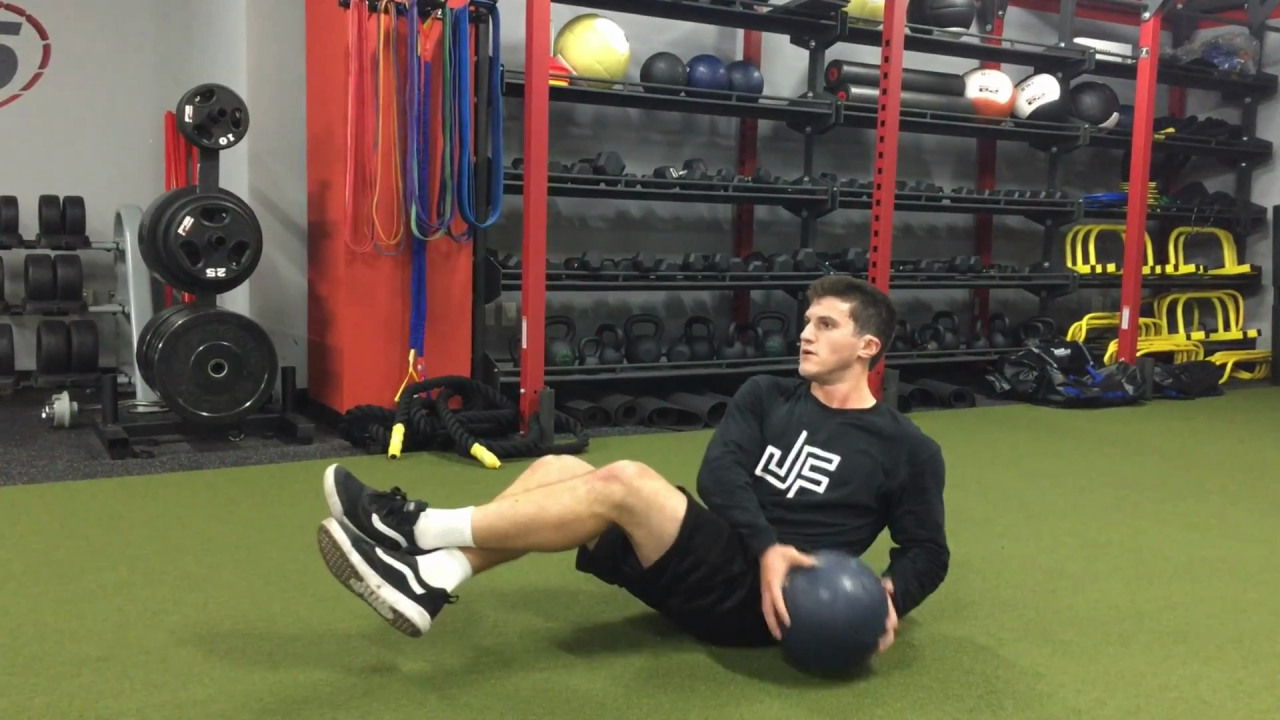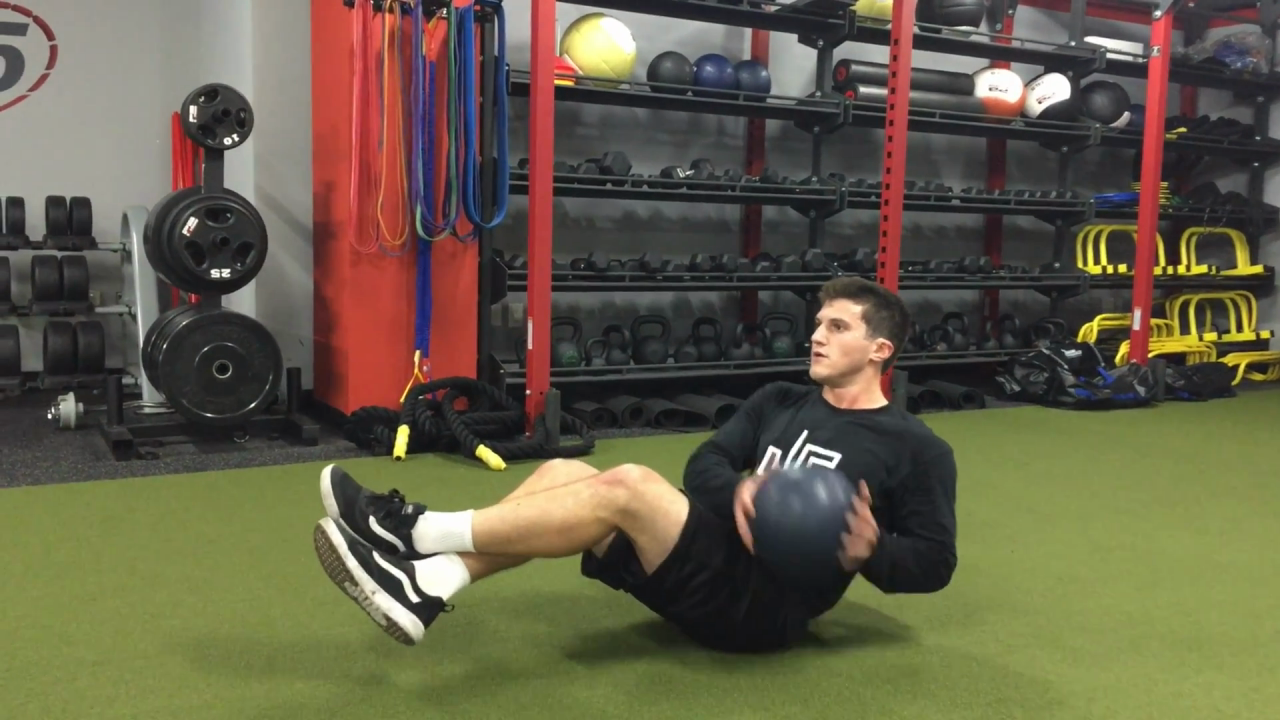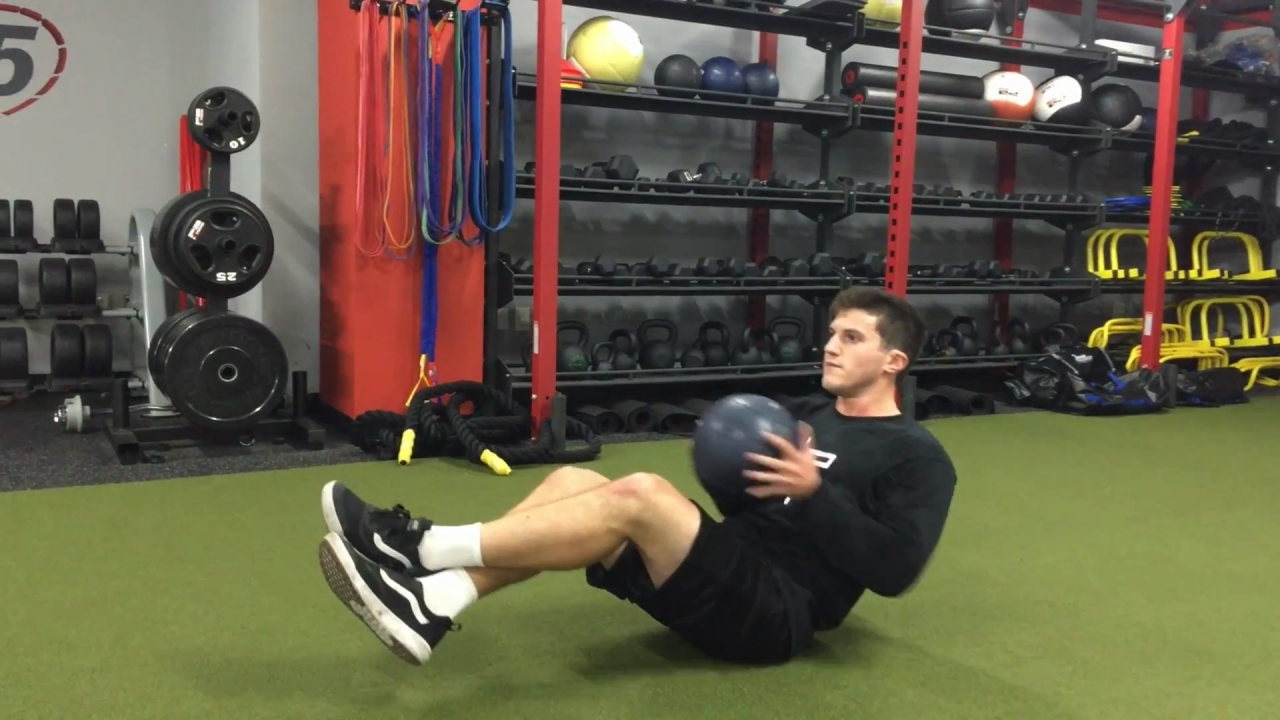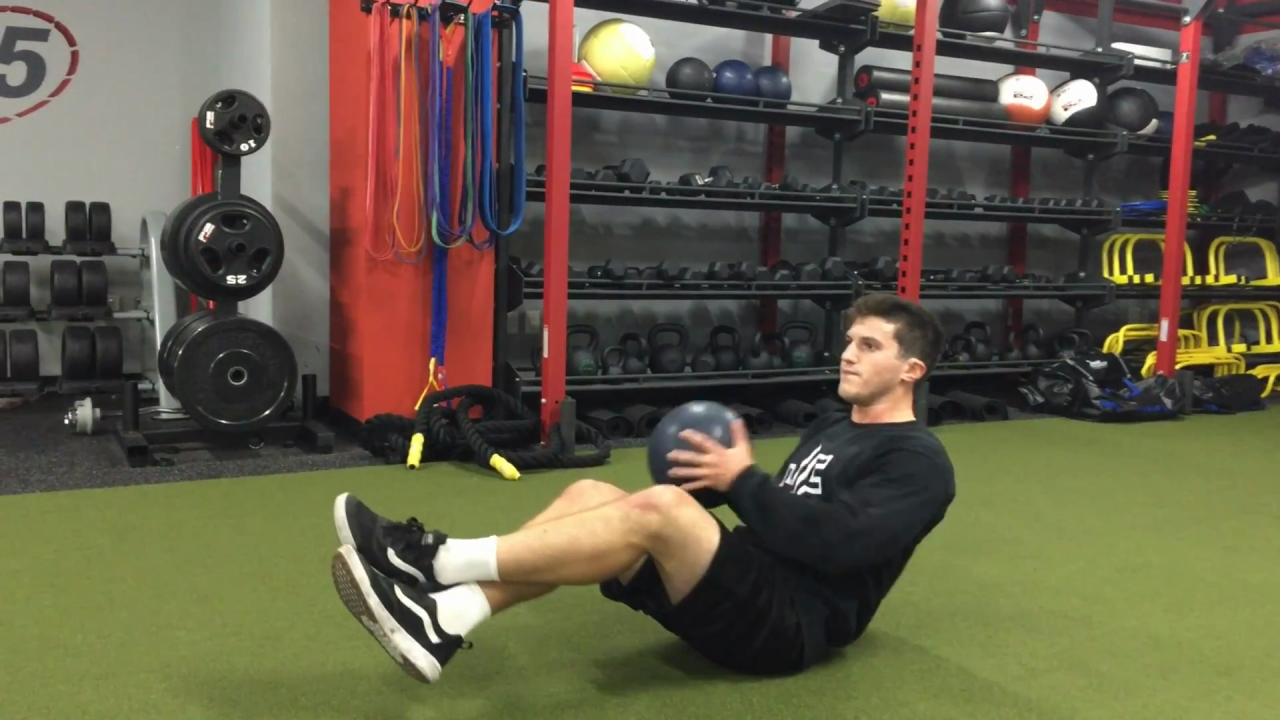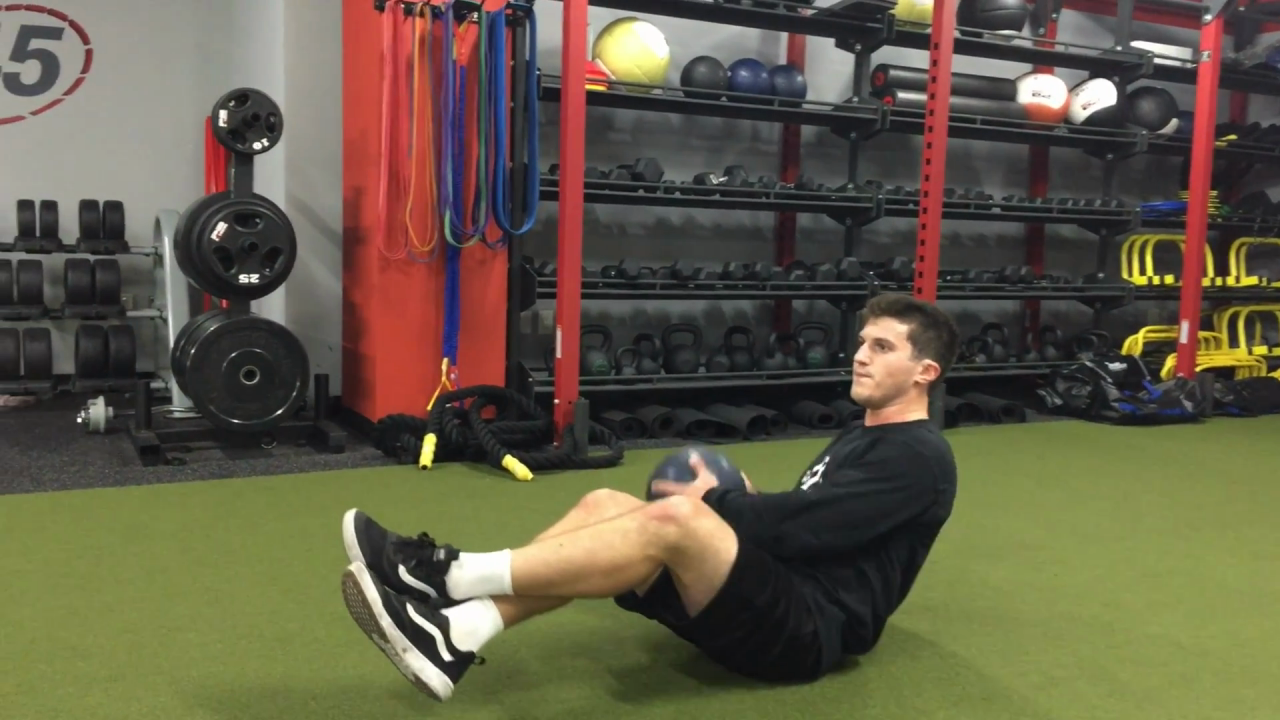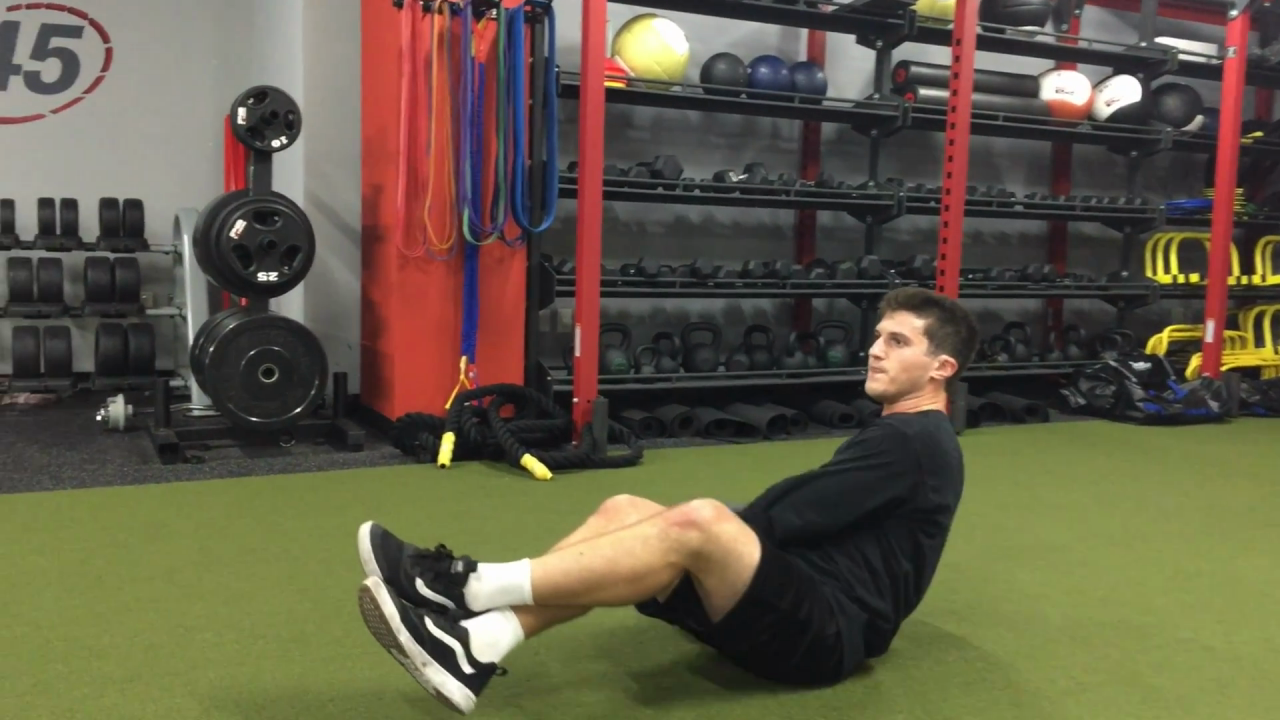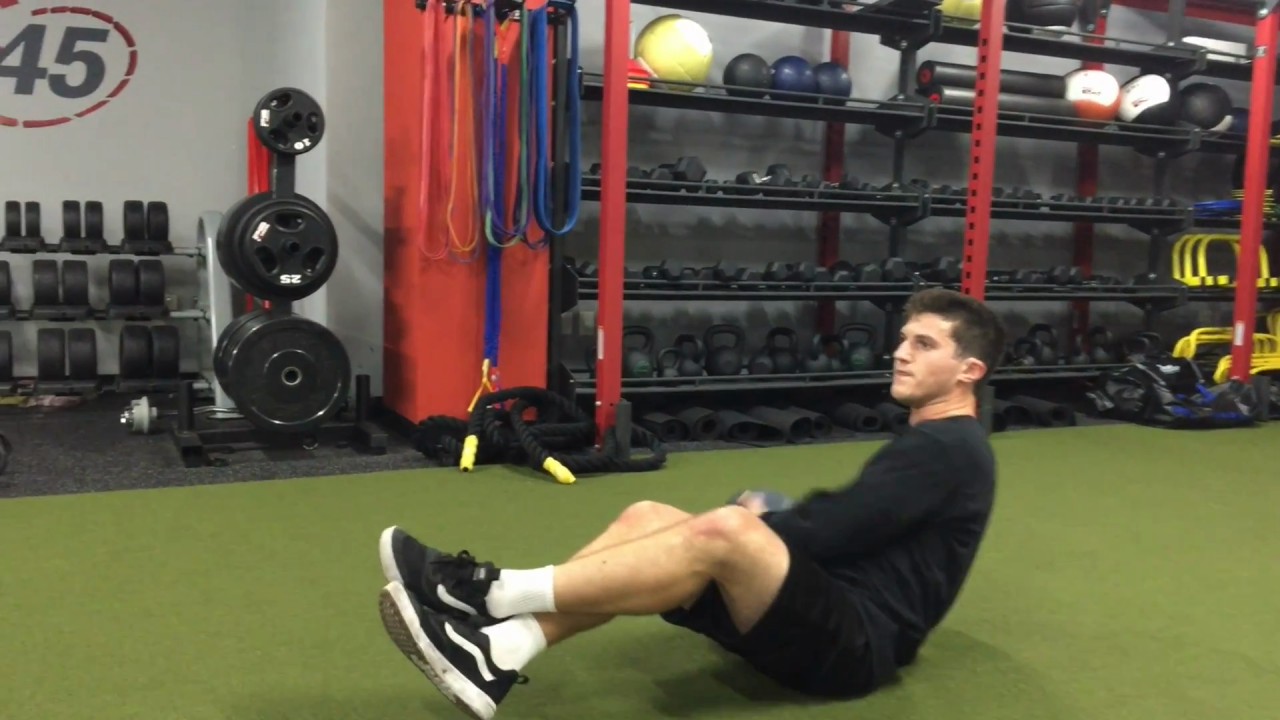
dt=0.2s
person 1, frame 1
left shoulder: (907, 450)
right shoulder: (765, 397)
left elbow: (927, 551)
right elbow: (721, 473)
left wrist: (891, 596)
right wrist: (766, 546)
left hip: (749, 596)
right hip: (701, 563)
left knee: (624, 481)
right knee: (559, 467)
left ankle: (427, 528)
right ankle: (427, 579)
person 1, frame 2
left shoulder: (916, 449)
right shoulder: (780, 402)
left elbow: (935, 559)
right elbow: (704, 467)
left wrist: (869, 550)
right wrist: (738, 491)
left hip: (765, 601)
right hip: (724, 557)
left knee: (630, 485)
right knee: (566, 472)
left ankle: (425, 532)
right ankle: (424, 587)
person 1, frame 3
left shoulder: (916, 456)
right shoulder: (805, 415)
left elbow: (894, 568)
left wrist: (815, 493)
left hip: (773, 611)
right hip: (730, 571)
left knee: (642, 493)
right knee: (573, 481)
left ankle: (432, 547)
right ankle: (431, 605)
person 1, frame 4
left shoulder: (918, 460)
right shoulder: (833, 428)
left elbow: (840, 545)
left wrist: (749, 479)
right wrist: (733, 477)
left hip: (789, 623)
right hip: (743, 586)
left knee: (660, 506)
right knee: (591, 495)
left ankle: (447, 561)
right ankle: (442, 620)
person 1, frame 5
left shoulder: (918, 456)
right shoulder: (860, 435)
left elbow: (808, 527)
left wrist: (718, 502)
right wrist: (743, 506)
left hip: (805, 630)
right hip: (764, 597)
left knee: (678, 516)
right knee: (606, 505)
left ankle: (459, 575)
right ankle: (455, 634)
person 1, frame 6
left shoulder: (916, 442)
right shoulder: (894, 433)
left elbow: (801, 510)
left wrist: (721, 531)
right wrist: (733, 535)
left hip: (825, 630)
right hip: (789, 595)
left knee: (700, 521)
right knee: (625, 511)
left ankle: (478, 584)
right ankle: (474, 647)
person 1, frame 7
left shoulder: (949, 450)
right shoulder: (927, 441)
left elbow: (835, 527)
left wrist: (759, 528)
right wrist: (767, 533)
left hip: (853, 641)
right hip: (815, 603)
left knee: (726, 530)
right knee: (648, 518)
left ankle: (501, 591)
right ankle: (496, 655)
